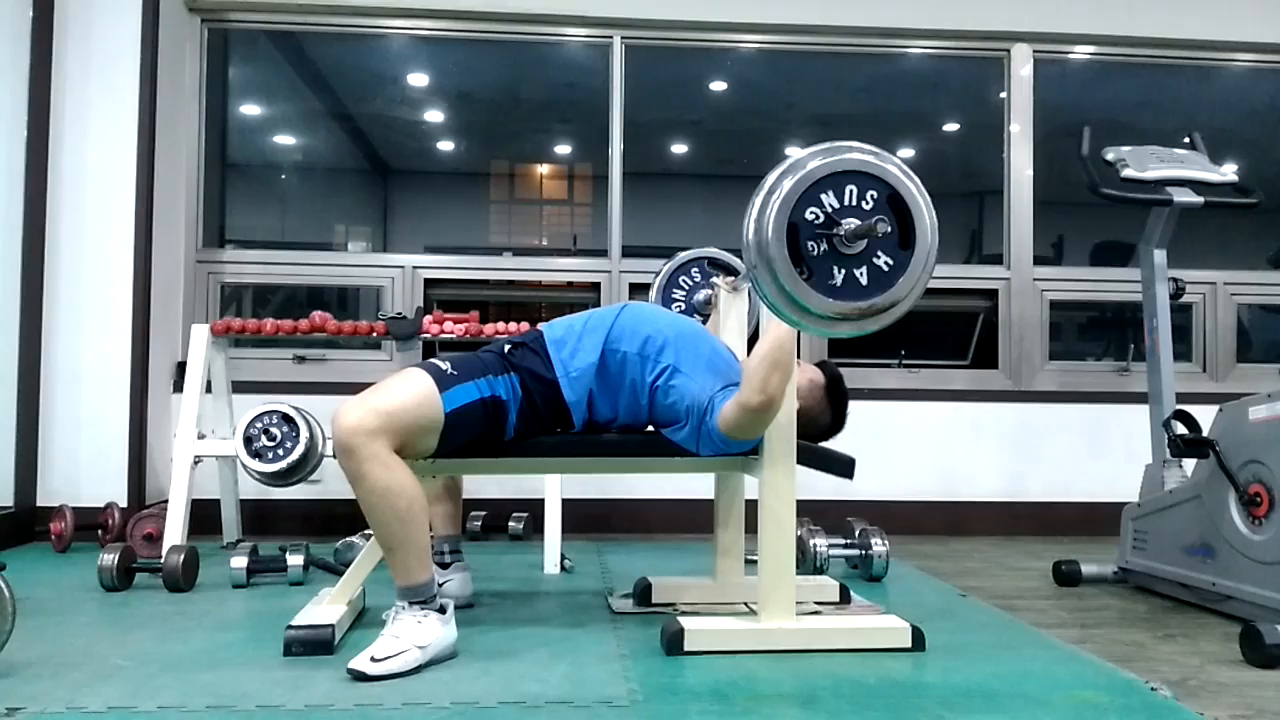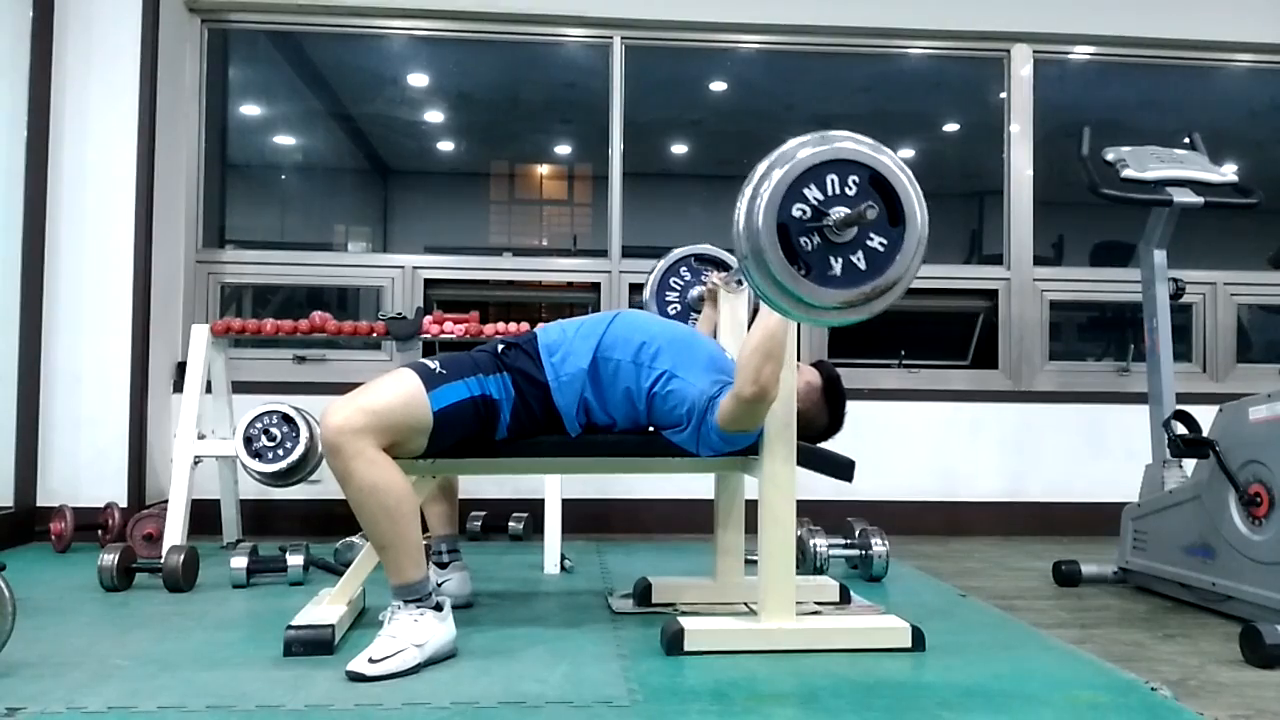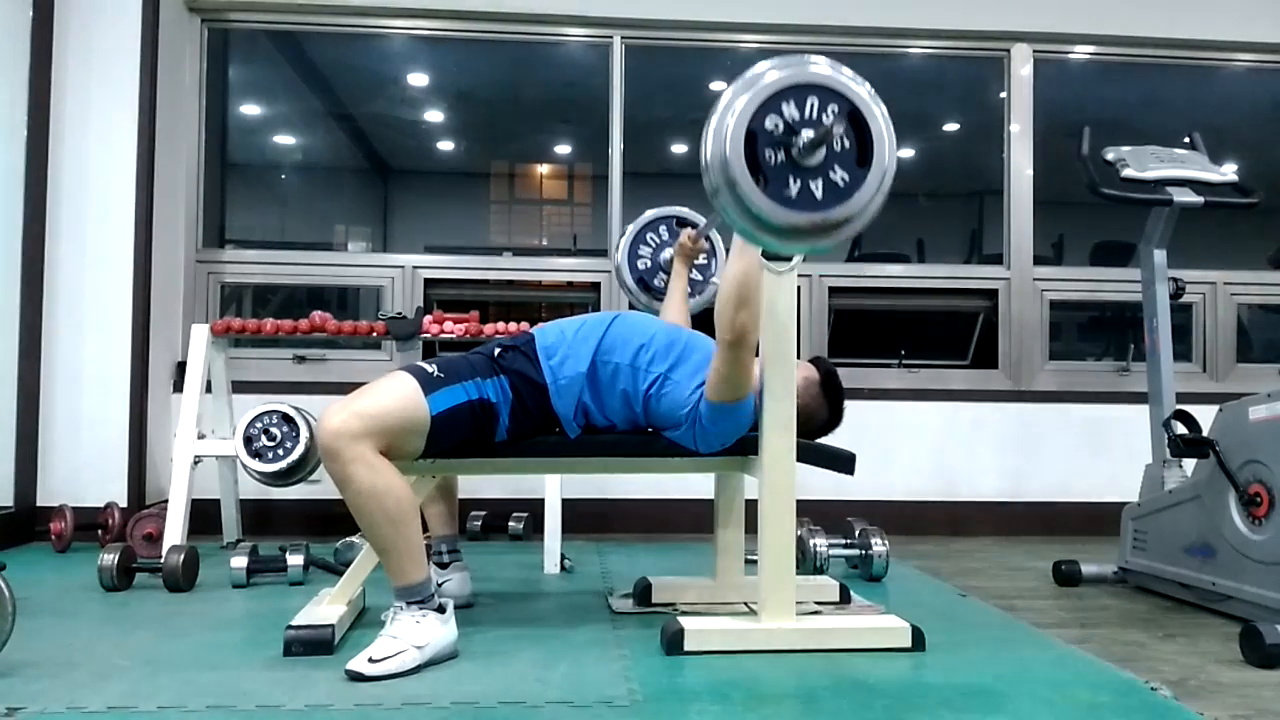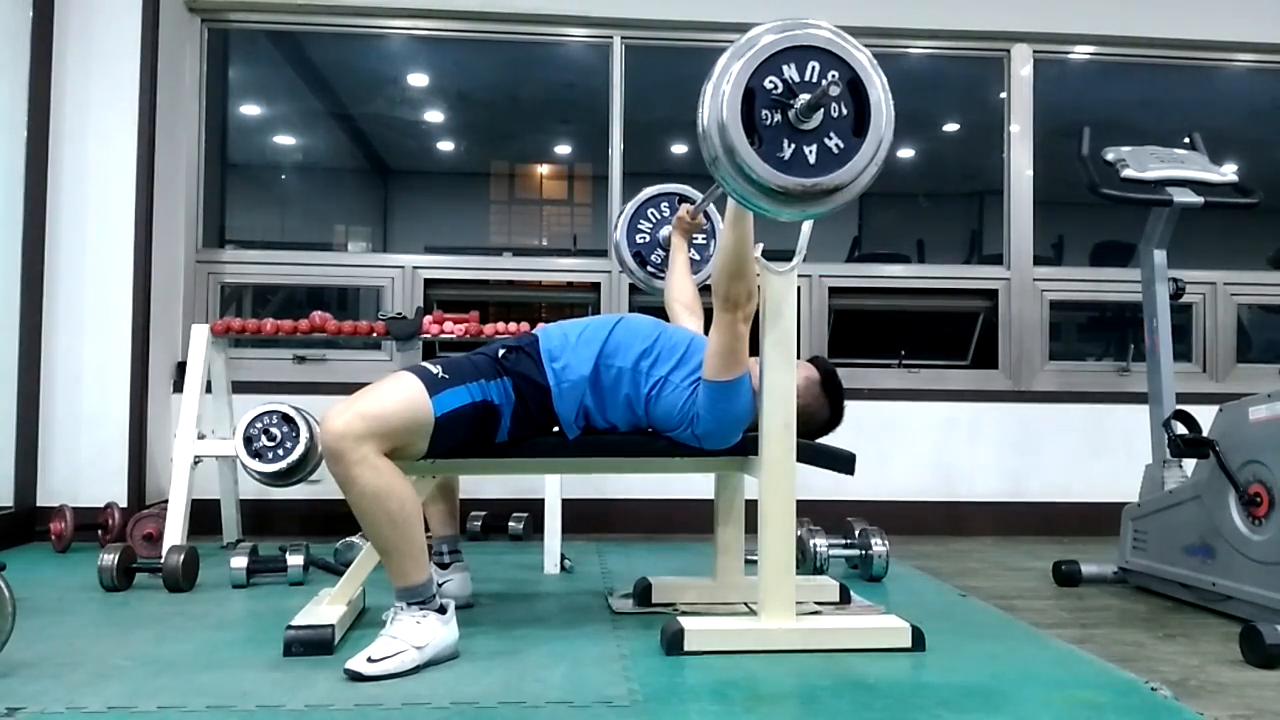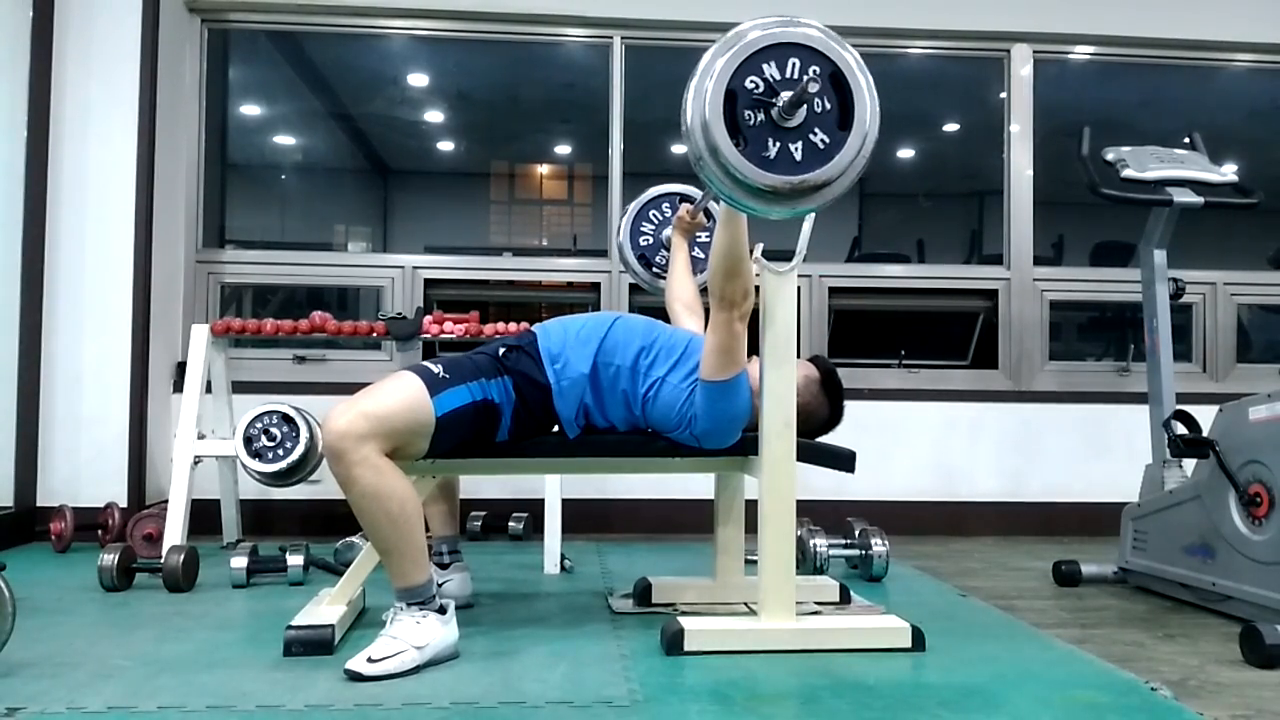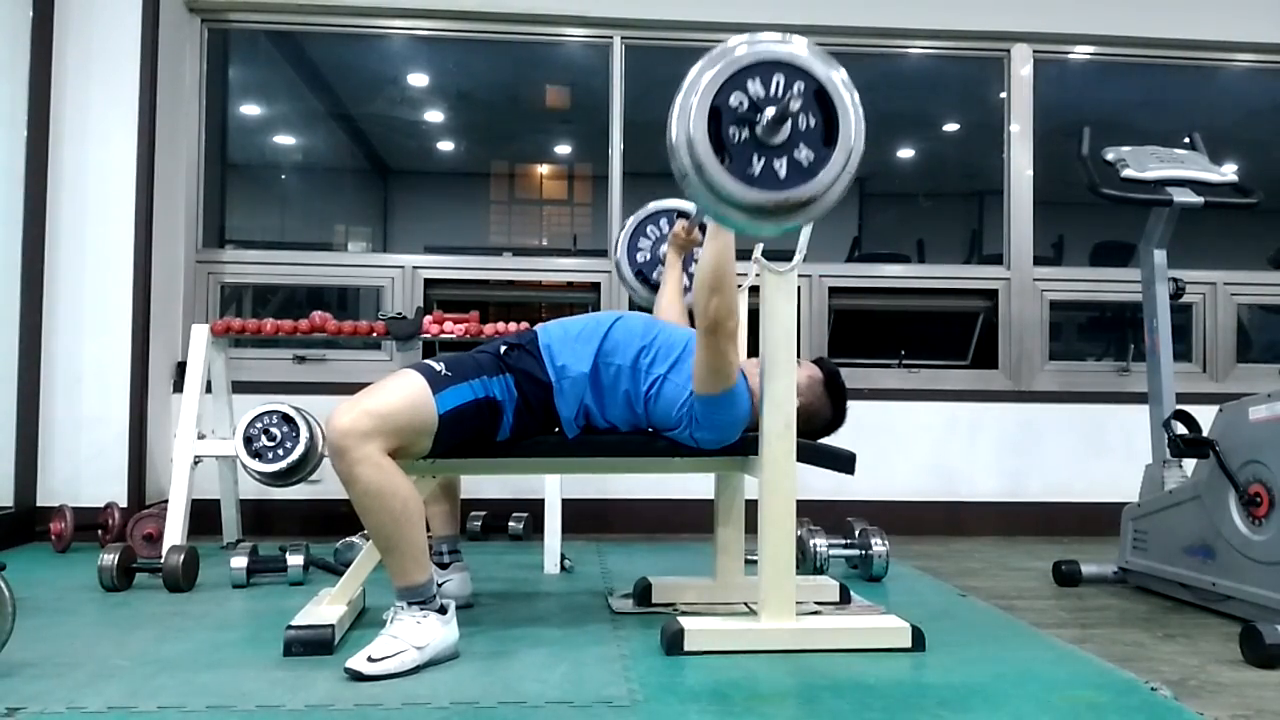
dt=0.5s
person 1, frame 1
left shoulder: (734, 418)
right shoulder: (733, 380)
left elbow: (760, 397)
left knee: (358, 427)
left ankle: (424, 613)
right ankle: (445, 567)
person 1, frame 2
left shoulder: (730, 415)
right shoulder: (725, 379)
left elbow: (754, 386)
right wrist: (714, 304)
left knee: (347, 427)
left ankle: (421, 613)
right ankle: (444, 566)
person 1, frame 3
left shoulder: (728, 415)
right shoulder: (716, 378)
left elbow: (738, 333)
right elbow: (672, 337)
right wrist: (682, 264)
left knee: (344, 429)
left ankle: (422, 614)
right ankle: (444, 567)
person 1, frame 4
left shoulder: (722, 412)
right shoulder: (720, 371)
left elbow: (734, 306)
right elbow: (685, 308)
right wrist: (680, 239)
left knee: (347, 432)
left ankle: (423, 613)
right ankle: (444, 566)
person 1, frame 5
left shoulder: (721, 412)
right shoulder: (719, 371)
left elbow: (732, 305)
right elbow: (687, 308)
right wrist: (680, 239)
left knee: (350, 432)
left ankle: (424, 614)
right ankle: (444, 567)
person 1, frame 6
left shoulder: (723, 415)
right shoulder: (725, 383)
left elbow: (717, 320)
right elbow: (669, 331)
left wrist: (723, 217)
right wrist: (675, 255)
left knee: (353, 431)
left ankle: (425, 614)
right ankle: (444, 568)
